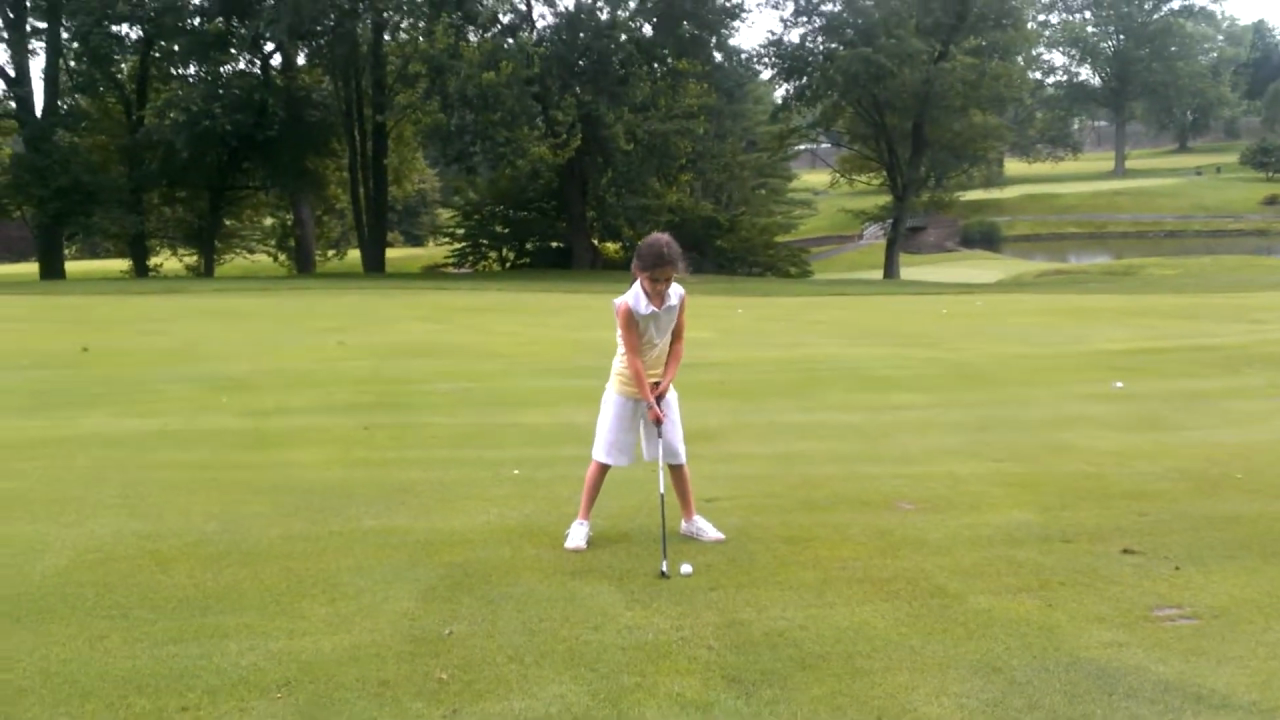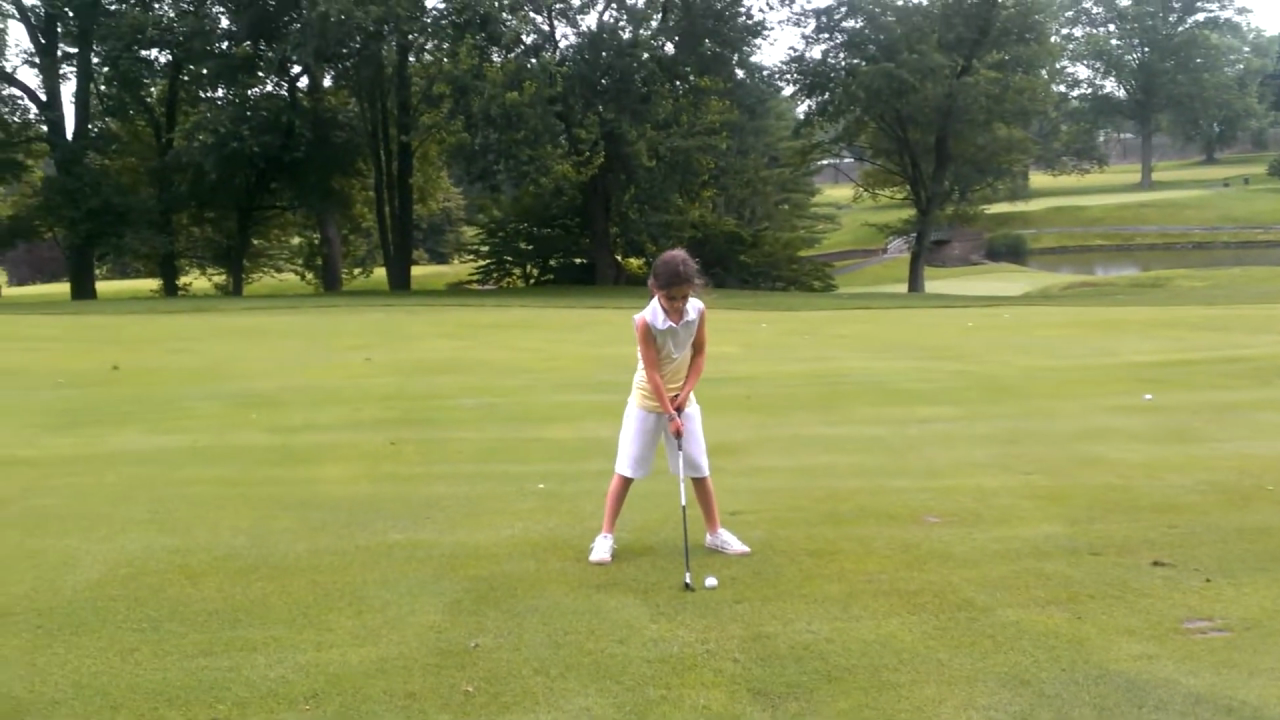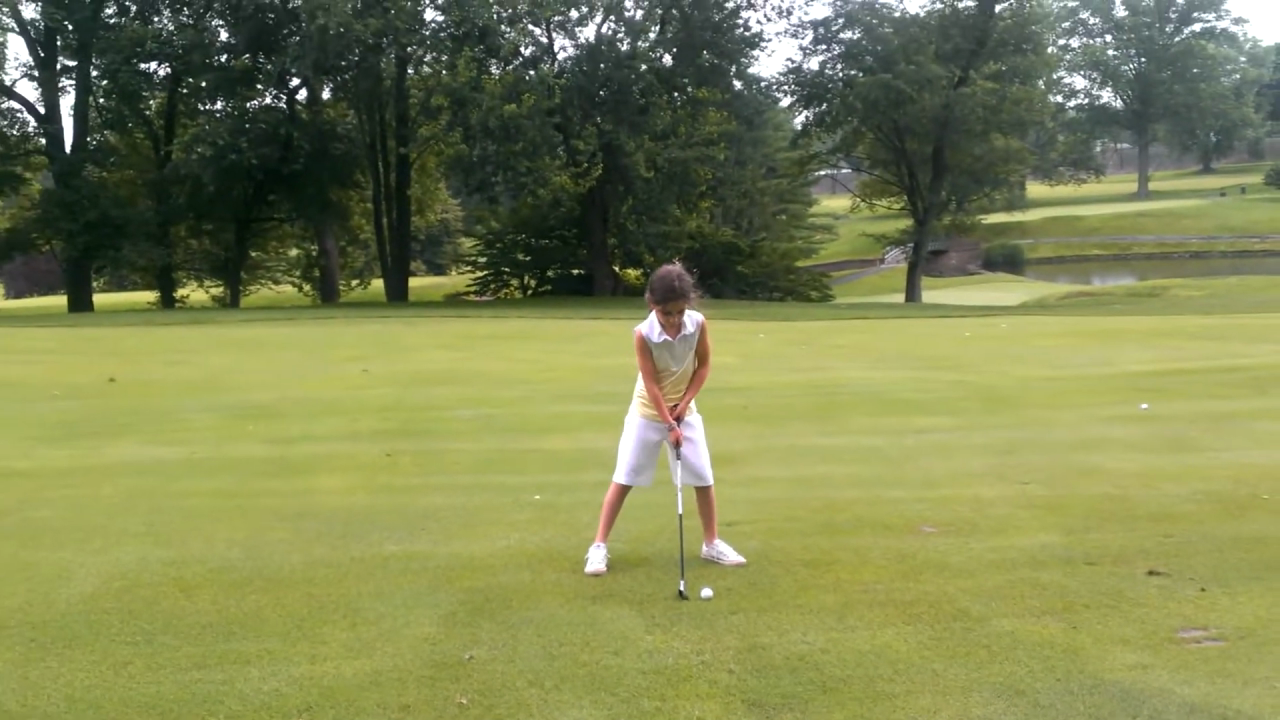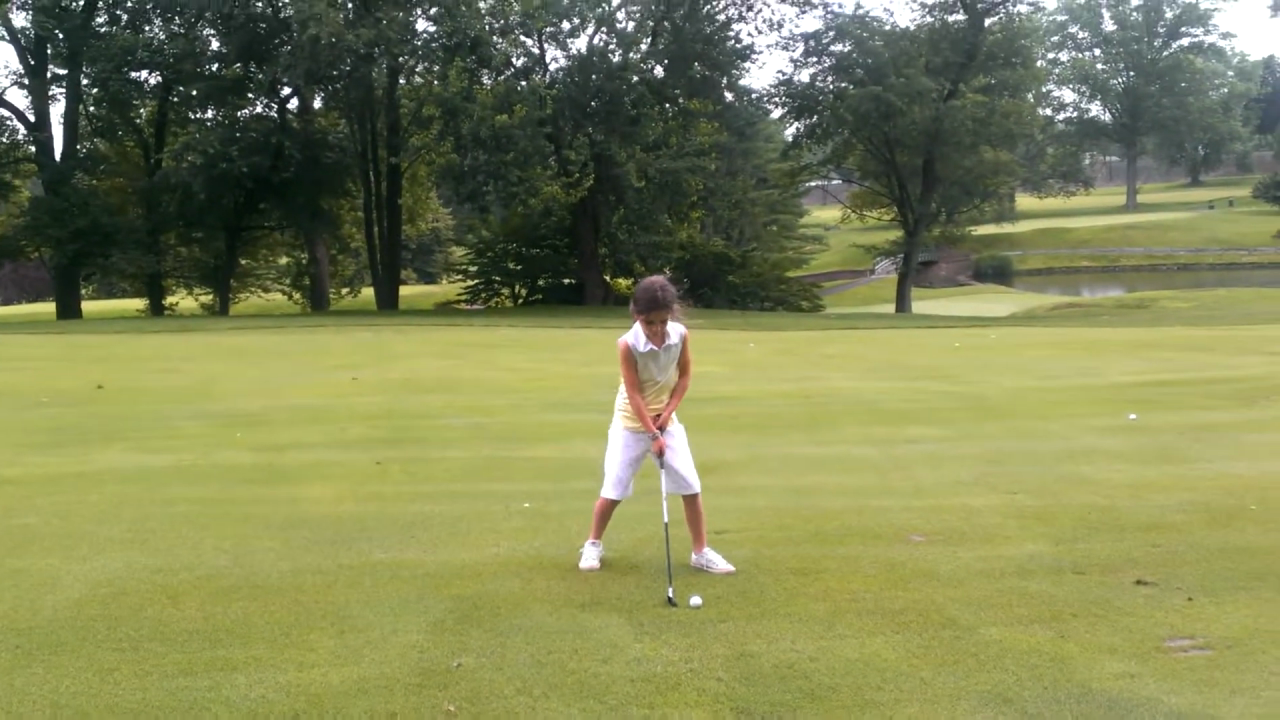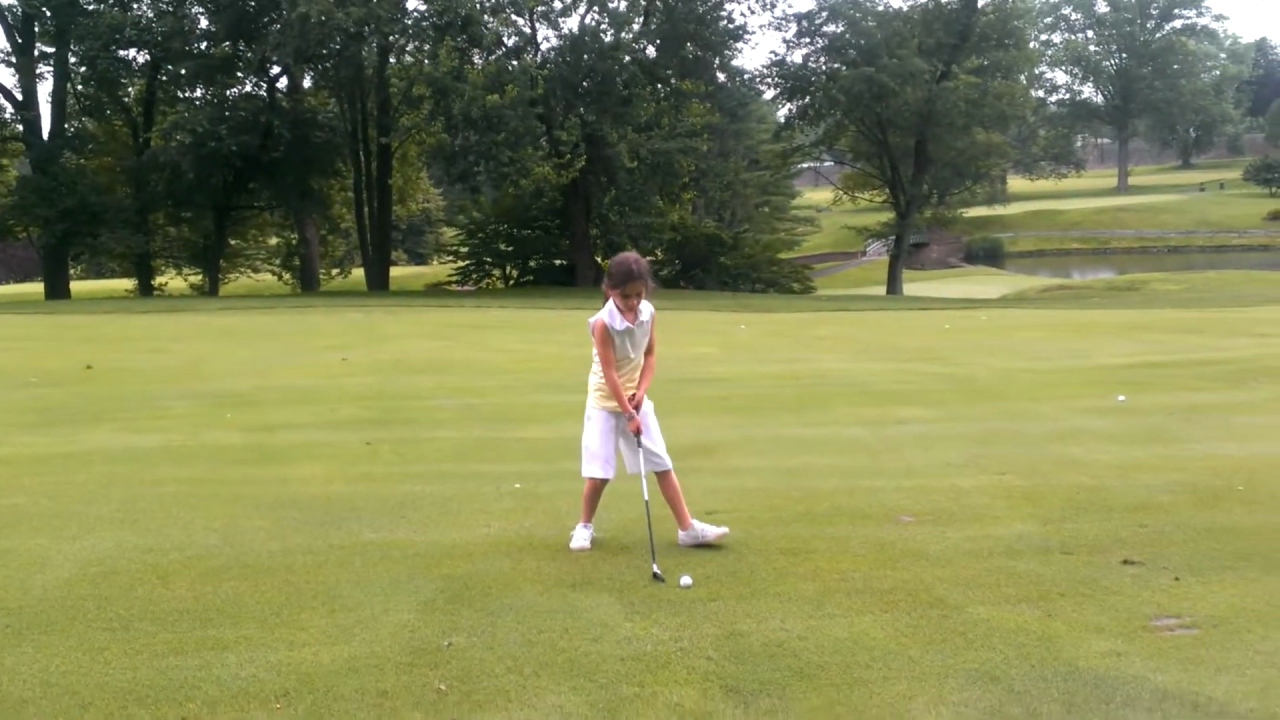
dt=0.2s
person 1, frame 1
left shoulder: (678, 297)
right shoulder: (627, 306)
left elbow: (677, 342)
right elbow: (633, 357)
left wrist: (666, 381)
right wrist: (648, 402)
left hip: (661, 387)
right hip: (625, 388)
left knee: (676, 456)
right knee: (603, 457)
left ankle: (690, 519)
right ankle: (581, 523)
person 1, frame 2
left shoulder: (698, 311)
right shoulder: (645, 321)
left elbow: (699, 355)
right elbow: (652, 372)
left wrist: (684, 394)
right wrist: (669, 414)
left hip: (683, 400)
right hip: (647, 403)
left knee: (700, 469)
right knee: (626, 470)
left ankle: (715, 532)
right ankle: (605, 536)
person 1, frame 3
left shoulder: (698, 324)
right shoulder: (643, 334)
left elbow: (703, 365)
right elbow: (651, 383)
left wrist: (683, 404)
right wrist: (668, 424)
left hip: (684, 411)
right hip: (646, 413)
left knee: (704, 478)
right knee: (623, 479)
left ankle: (712, 543)
right ankle: (599, 546)
person 1, frame 4
left shoulder: (679, 336)
right shoulder: (627, 344)
left elbow: (684, 376)
right elbow: (633, 394)
left wrist: (666, 413)
right wrist: (651, 433)
left hip: (666, 422)
right hip: (630, 424)
left knee: (690, 488)
right knee: (613, 493)
left ankle: (701, 552)
right ankle: (593, 544)
person 1, frame 5
left shoulder: (648, 313)
right shoulder: (602, 323)
left elbow: (649, 355)
right elbow: (609, 372)
left wrist: (640, 392)
right wrist: (628, 413)
left hip: (636, 400)
right hip: (606, 403)
left knee: (662, 464)
right knee: (599, 473)
left ankle: (688, 527)
right ankle: (584, 526)
